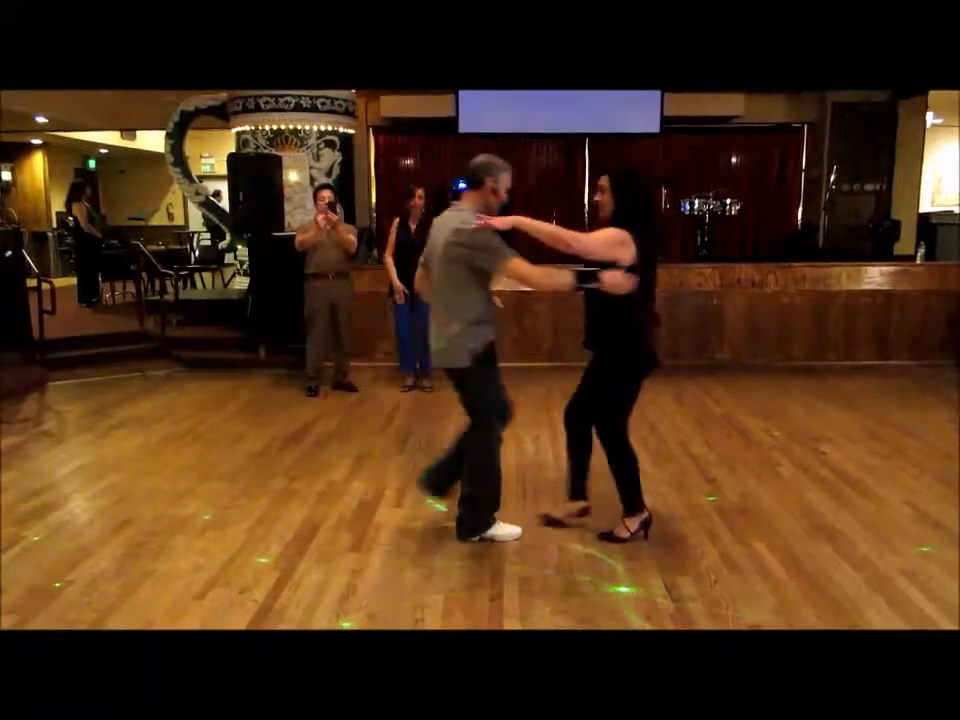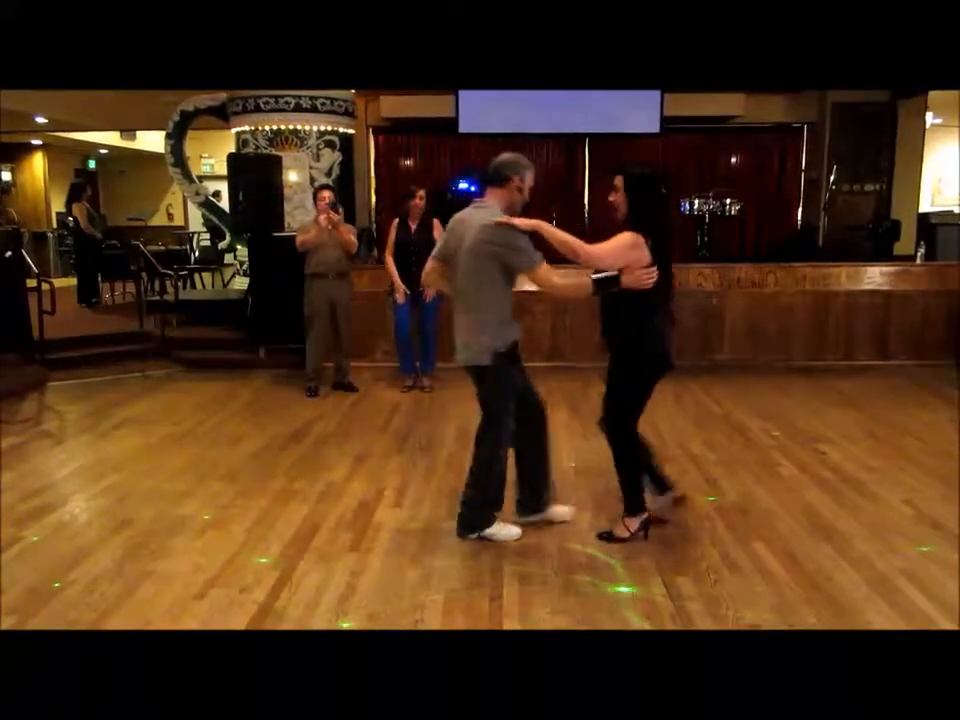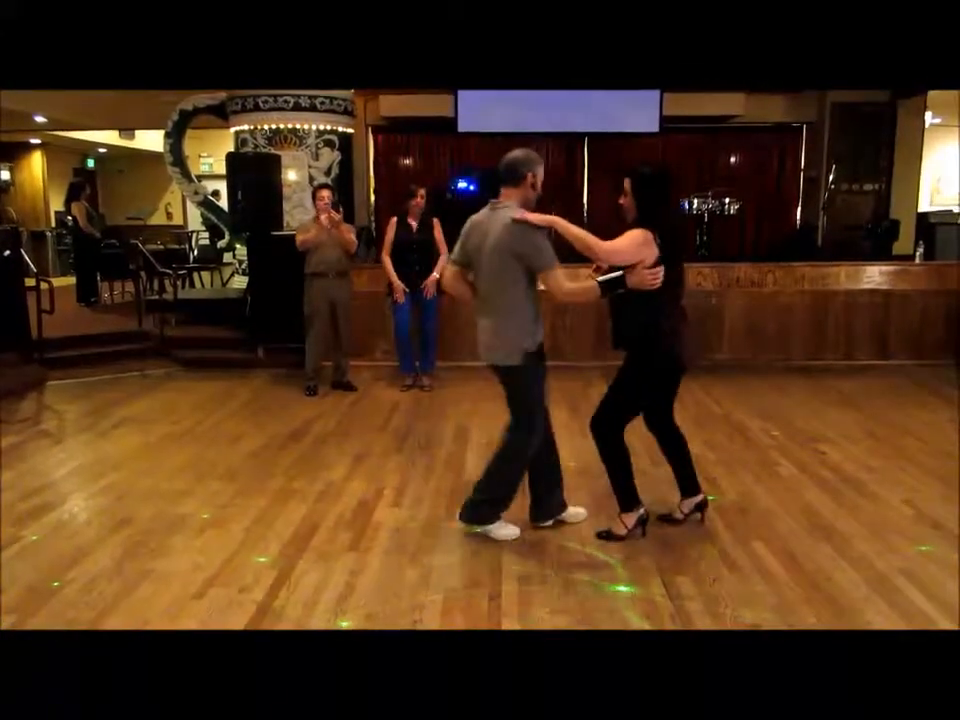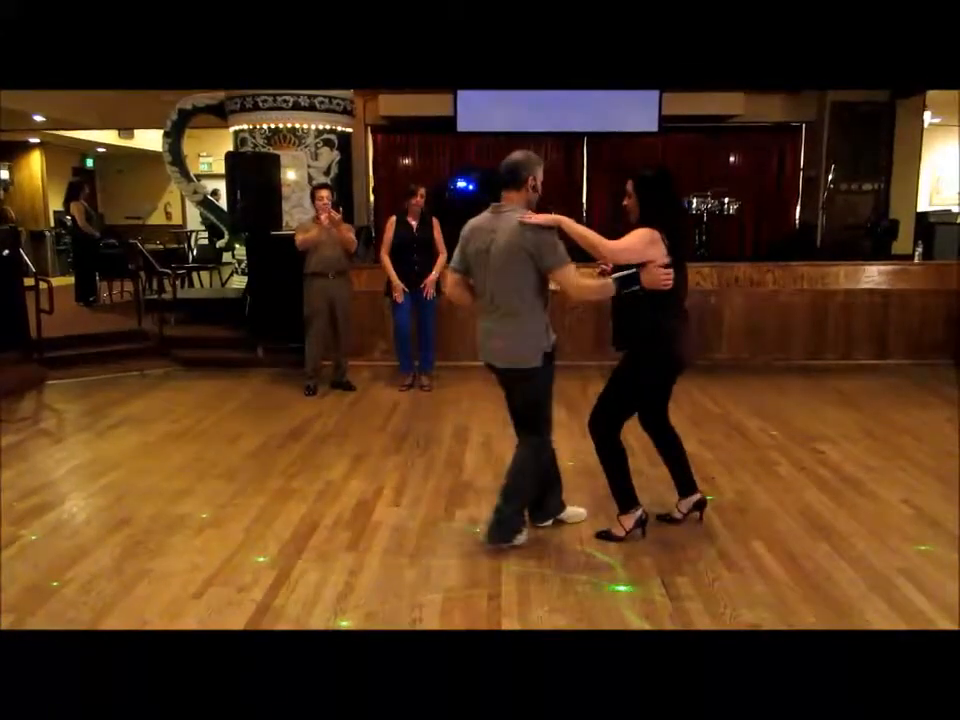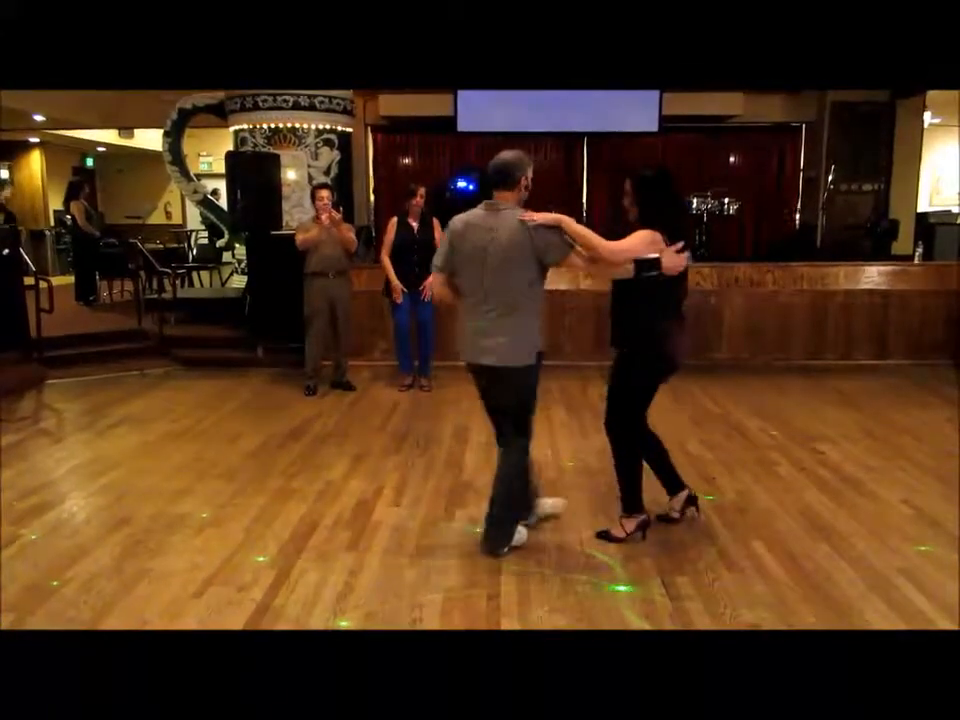
dt=0.2s
person 1, frame 1
left shoulder: (444, 222)
right shoulder: (471, 230)
left elbow: (422, 281)
right elbow: (531, 276)
right wrist: (595, 279)
left hip: (459, 343)
right hip: (467, 348)
left knee: (494, 415)
right knee: (487, 427)
left ankle: (439, 480)
right ankle: (475, 522)
person 1, frame 2
left shoulder: (459, 220)
right shoulder: (501, 228)
left elbow: (430, 276)
right elbow: (555, 285)
right wrist: (618, 280)
left hip: (488, 342)
right hip: (490, 346)
left knee: (530, 414)
right knee: (497, 429)
left ankle: (535, 501)
right ankle: (476, 519)
person 1, frame 3
left shoulder: (475, 223)
right shoulder: (524, 227)
left elbow: (450, 281)
right elbow: (563, 291)
right wrist: (624, 281)
left hip: (496, 343)
right hip: (518, 346)
left knee: (535, 425)
right knee: (526, 431)
left ankle: (548, 506)
right ankle: (481, 510)
person 1, frame 4
left shoulder: (473, 227)
right shoulder: (534, 229)
left elbow: (452, 288)
right elbow: (577, 288)
right wrist: (636, 279)
left hip: (493, 347)
right hip: (528, 350)
left knee: (531, 429)
right knee: (535, 434)
left ankle: (548, 507)
right ankle: (505, 527)
person 1, frame 5
left shoulder: (459, 225)
right shoulder: (534, 228)
left elbow: (437, 289)
right elbow: (592, 266)
left hip: (474, 348)
right hip: (517, 350)
left knee: (505, 430)
right knee: (516, 438)
left ankle: (526, 503)
right ankle: (500, 531)
person 2, frame 1
left shoulder: (620, 238)
right shoulder: (620, 238)
left elbow: (572, 242)
left wrist: (518, 221)
left hip: (626, 351)
right hip: (617, 348)
left knee: (610, 430)
right knee: (576, 417)
left ankle: (636, 515)
right ankle: (577, 500)
person 2, frame 2
left shoulder: (634, 241)
right shoulder: (641, 240)
left elbow: (587, 255)
left wrist: (536, 225)
left hip: (639, 352)
right hip: (642, 348)
left knee: (618, 429)
right knee: (617, 424)
left ankle: (635, 515)
right ankle: (663, 490)
person 2, frame 3
left shoulder: (644, 238)
right shoulder: (656, 238)
left elbow: (600, 251)
left wrist: (553, 221)
left hip: (652, 353)
right hip: (662, 349)
left knee: (605, 425)
right knee: (660, 422)
left ankle: (631, 510)
right ankle: (692, 497)
person 2, frame 4
left shoulder: (651, 237)
right shoulder: (658, 240)
left elbow: (607, 250)
left wrist: (560, 221)
left hip: (651, 351)
right hip: (660, 348)
left knee: (602, 424)
right knee: (655, 422)
left ankle: (630, 512)
right ankle: (689, 495)
person 2, frame 5
left shoulder: (651, 237)
right shoulder: (663, 238)
left elbow: (608, 252)
left wrist: (561, 220)
left hip: (644, 348)
right hip: (654, 345)
left knee: (619, 426)
right knee: (632, 424)
left ankle: (633, 515)
right ankle: (679, 493)
person 3, frame 1
left shoulder: (347, 228)
right shoulder: (307, 227)
left elbow: (352, 248)
right elbow: (299, 245)
left wrist: (337, 227)
right wrist: (318, 228)
left hip: (341, 282)
right hip: (317, 283)
left knee: (342, 331)
right knee: (316, 332)
left ankle: (341, 377)
right ankle: (313, 380)
person 3, frame 2
left shoulder: (347, 228)
right shoulder: (307, 228)
left elbow: (352, 248)
right elbow: (300, 245)
left wrist: (338, 227)
right wrist: (319, 227)
left hip: (341, 282)
right hip: (317, 283)
left knee: (342, 332)
right knee: (316, 332)
left ankle: (341, 378)
right ankle: (312, 380)
person 3, frame 3
left shoulder: (346, 227)
right shoulder: (306, 227)
left elbow: (352, 248)
right elbow: (301, 245)
left wrist: (338, 227)
right wrist: (320, 227)
left hip: (341, 282)
right hip: (316, 282)
left knee: (341, 331)
right knee: (315, 331)
left ankle: (340, 377)
right ankle: (312, 380)
person 3, frame 4
left shoulder: (345, 227)
right shoulder: (306, 227)
left elbow: (352, 247)
right elbow: (301, 244)
left wrist: (338, 226)
right wrist: (320, 226)
left hip: (341, 281)
right hip: (316, 282)
left knee: (341, 330)
right knee: (315, 331)
left ankle: (340, 377)
right ankle: (311, 379)
person 3, frame 5
left shoulder: (345, 226)
right shoulder: (306, 226)
left elbow: (352, 246)
right elbow: (301, 244)
left wrist: (339, 226)
right wrist: (321, 226)
left hip: (341, 281)
right hip: (316, 281)
left knee: (341, 330)
right knee: (315, 331)
left ankle: (340, 376)
right ankle: (311, 379)
person 4, frame 1
left shoulder: (432, 224)
right shoulder: (397, 223)
right elbow: (388, 255)
right wrist: (395, 282)
right hip: (402, 286)
left knee: (426, 330)
right knee: (403, 330)
left ankle: (425, 374)
right ankle: (409, 373)
person 4, frame 2
left shoulder: (433, 223)
right shoulder: (397, 223)
right elbow: (389, 255)
right wrist: (397, 282)
left hip: (428, 285)
right hip: (403, 285)
left knee: (428, 330)
right knee: (401, 329)
left ankle: (426, 373)
right ankle: (409, 373)
person 4, frame 3
left shoulder: (433, 222)
right shoulder: (395, 222)
left elbow: (443, 254)
right elbow: (385, 254)
left wrist: (435, 276)
right wrist: (395, 281)
left hip: (426, 283)
right hip: (402, 284)
left knee: (428, 329)
right knee: (401, 328)
left ankle: (426, 373)
right ankle: (408, 372)
person 4, frame 4
left shoulder: (432, 222)
right shoulder: (395, 221)
left elbow: (442, 253)
right elbow: (384, 253)
left wrist: (434, 276)
right wrist: (394, 281)
left hip: (426, 283)
right hip: (401, 284)
left knee: (426, 328)
right knee: (402, 328)
left ankle: (425, 372)
right ankle: (407, 372)
person 4, frame 5
left shoulder: (432, 223)
right shoulder: (396, 222)
right elbow: (385, 254)
left wrist: (433, 278)
right wrist: (393, 281)
left hip: (425, 284)
right hip: (401, 285)
left knee: (425, 328)
right knee: (402, 328)
left ankle: (424, 373)
right ankle: (407, 373)
